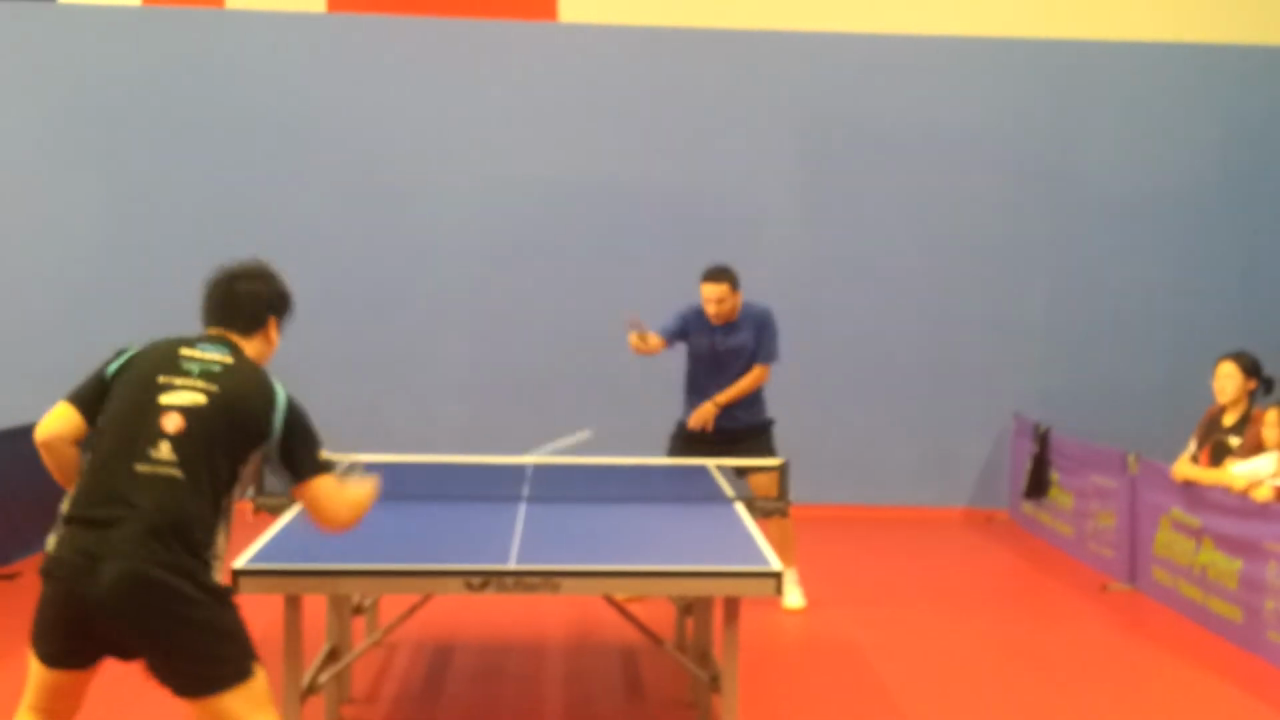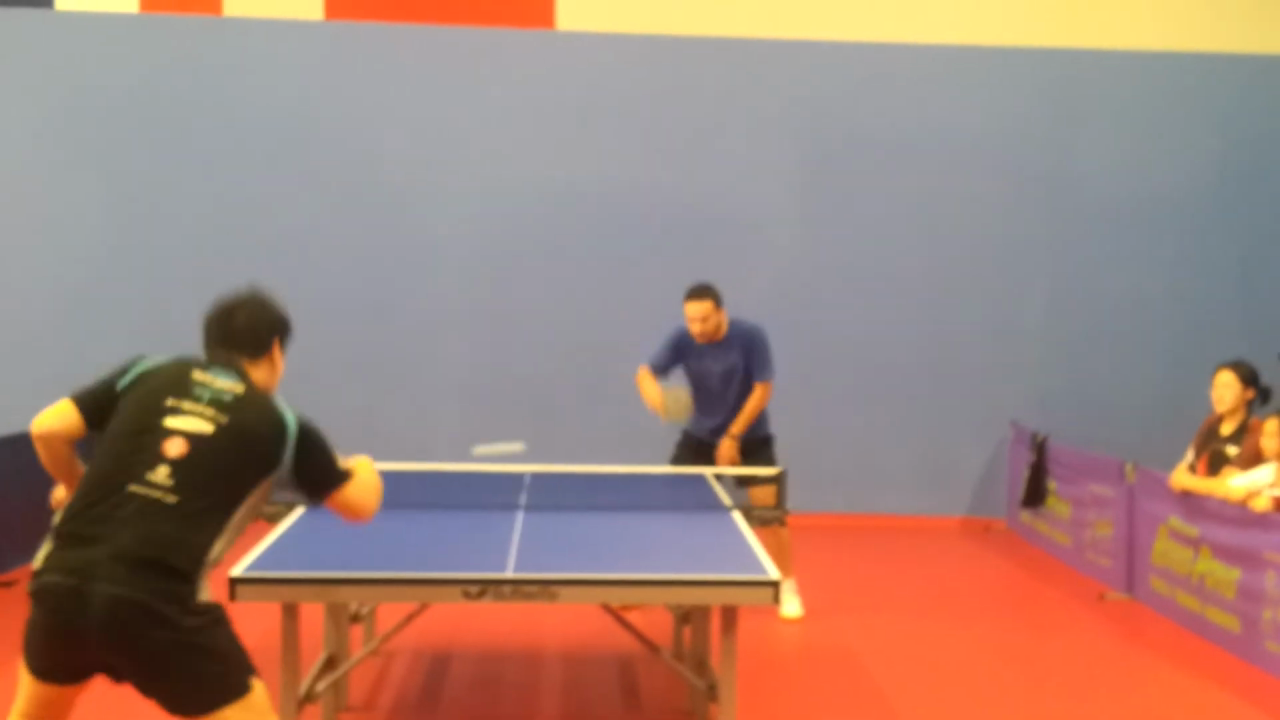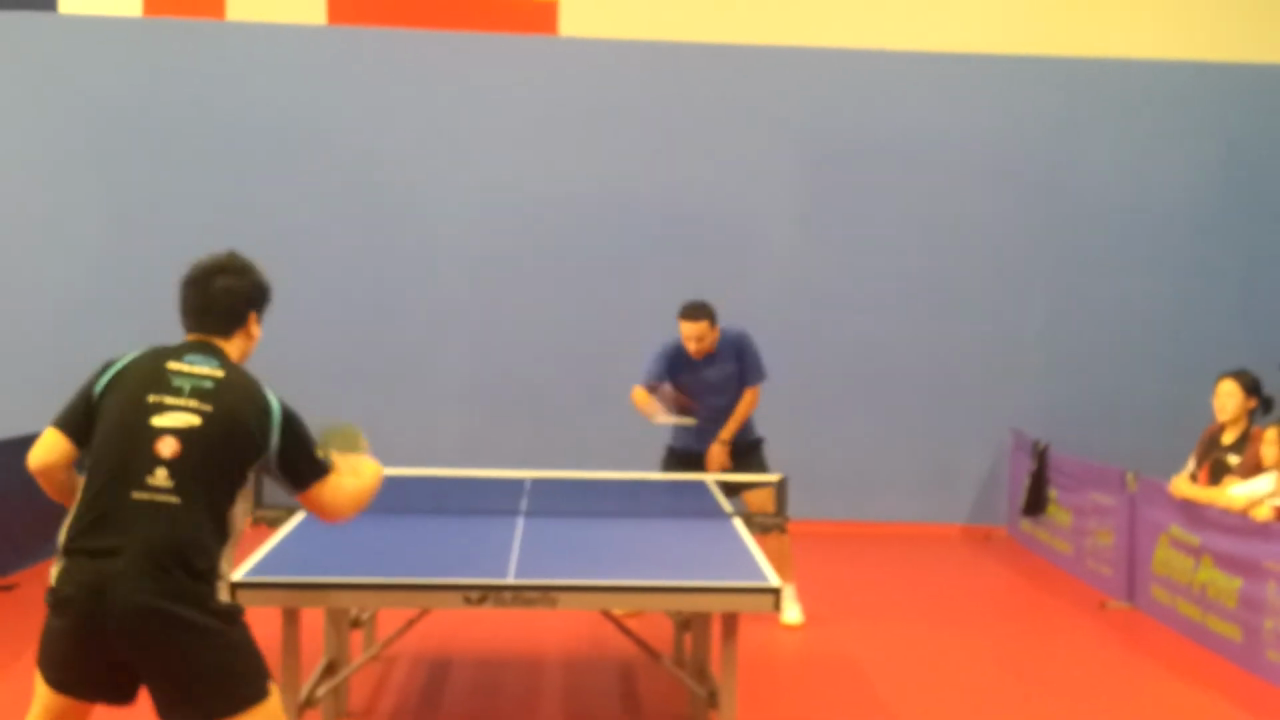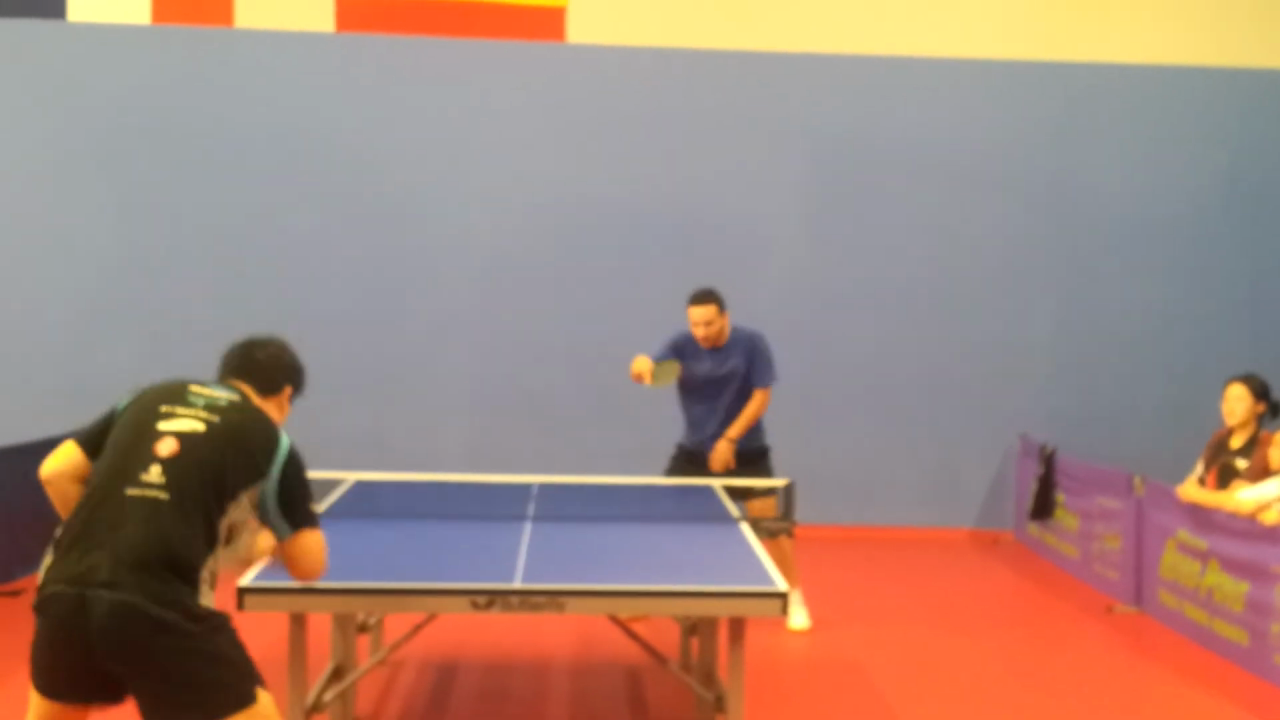
dt=0.3s
person 1, frame 1
left shoulder: (135, 359)
right shoulder: (270, 398)
left elbow: (51, 436)
right elbow: (334, 512)
right wrist: (364, 490)
left hip: (75, 563)
right hip: (172, 582)
person 1, frame 2
left shoulder: (143, 375)
right shoulder: (278, 424)
left elbow: (47, 430)
right elbow: (361, 504)
left wrist: (76, 488)
right wrist: (364, 472)
left hip: (66, 579)
right hip: (160, 606)
person 1, frame 3
left shoulder: (122, 372)
right shoulder: (262, 407)
left elbow: (43, 462)
right elbow: (334, 504)
right wrist: (369, 473)
left hip: (83, 588)
right hip: (180, 608)
person 1, frame 4
left shoulder: (147, 400)
right shoulder: (271, 443)
left elbow: (56, 473)
right elbow: (309, 565)
right wrist: (275, 545)
left hip: (68, 593)
right hip: (163, 612)
person 2, frame 1
left shoulder: (761, 318)
right shoulder: (691, 317)
left elbow: (761, 373)
right elbow: (655, 342)
left wrist: (716, 404)
right wrist: (642, 341)
left hip: (749, 427)
right hip: (694, 424)
left knee: (771, 500)
left ankle: (789, 578)
person 2, frame 2
left shoulder: (750, 336)
right shoulder: (680, 339)
left elbow: (762, 389)
right elbow: (647, 373)
left wrist: (733, 436)
right wrist: (651, 391)
left hip: (749, 438)
right hip: (700, 438)
left knee: (770, 513)
left ankle: (787, 587)
person 2, frame 3
left shoulder: (740, 342)
right shoulder: (671, 354)
left elbow: (751, 392)
right elbow: (640, 393)
left wrist: (723, 441)
right wrist: (650, 402)
left hip: (738, 445)
right hip: (686, 450)
left knee: (768, 517)
left ankle: (787, 594)
person 2, frame 4
left shoulder: (752, 342)
right shoulder: (681, 344)
left elbow: (761, 395)
right elbow: (645, 370)
left wrist: (728, 440)
right wrist: (641, 365)
left hip: (744, 449)
right hip: (693, 450)
left ankle: (794, 598)
